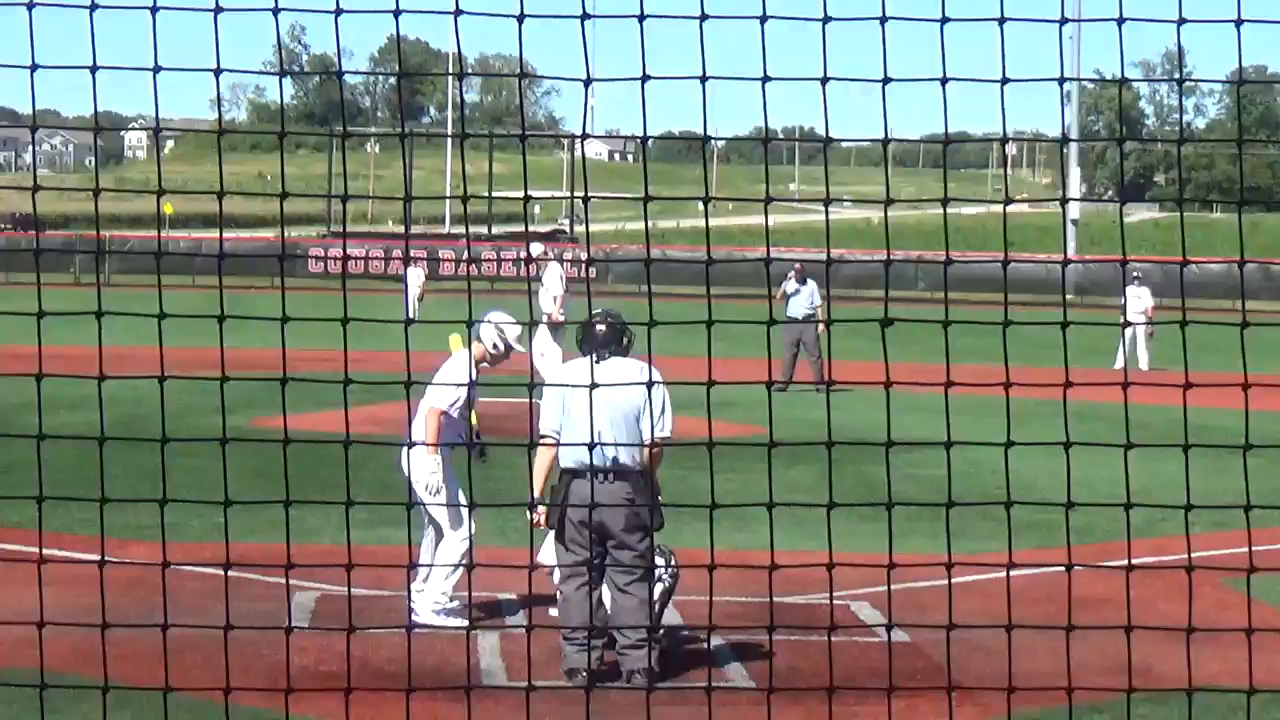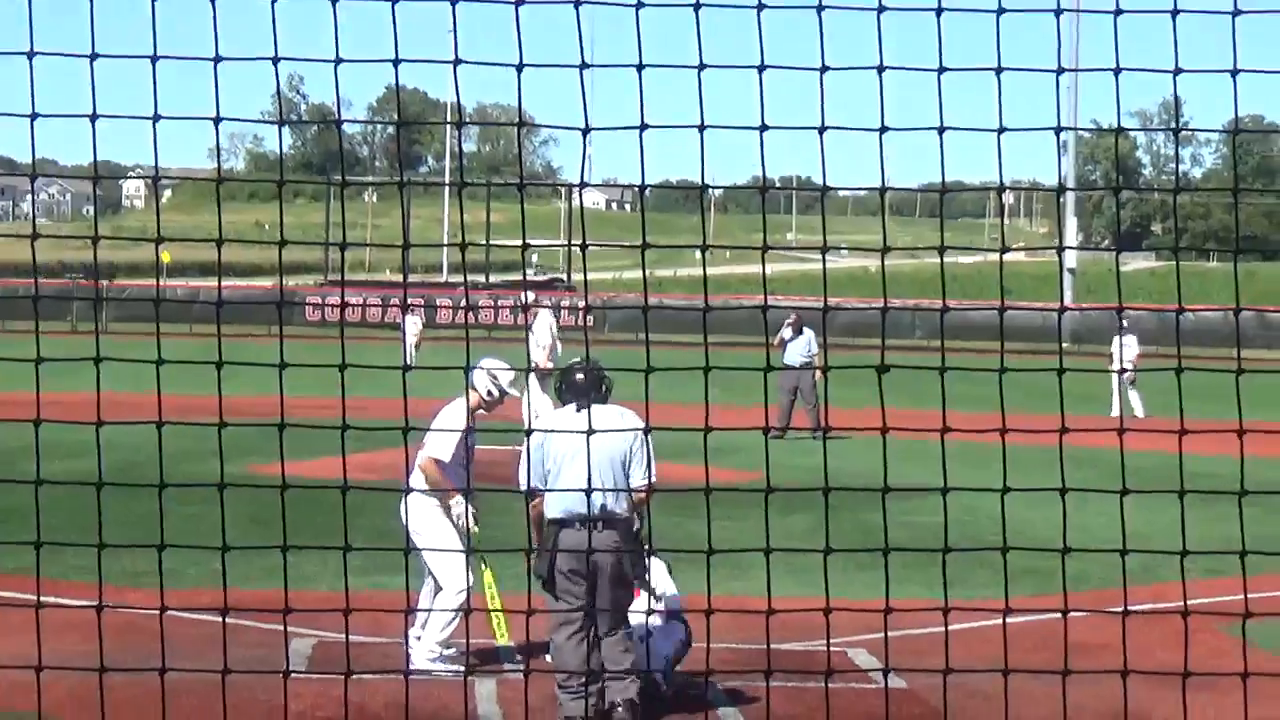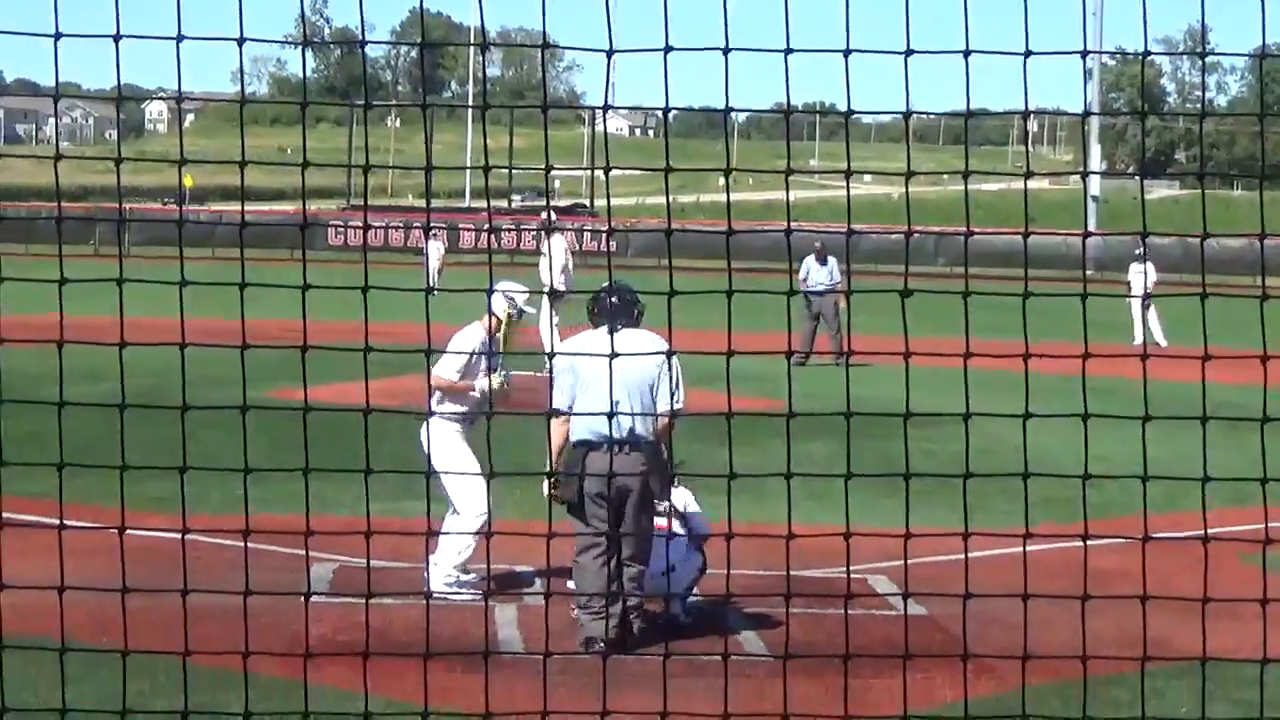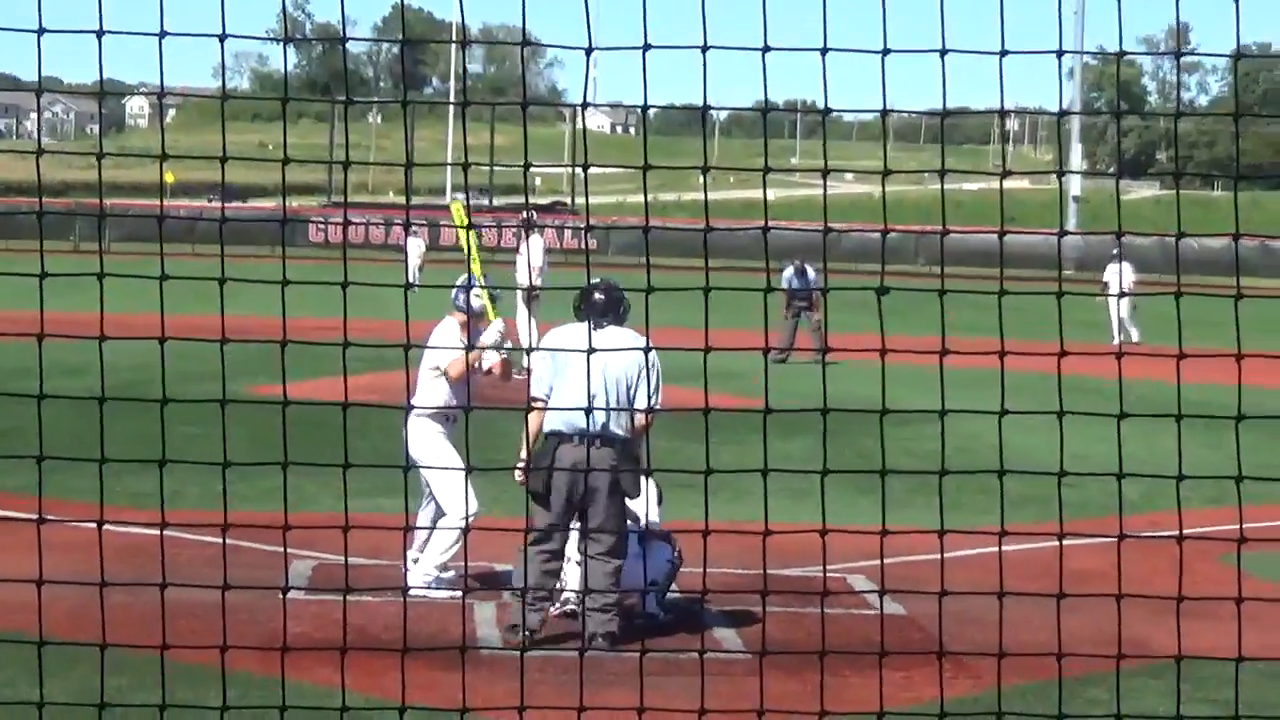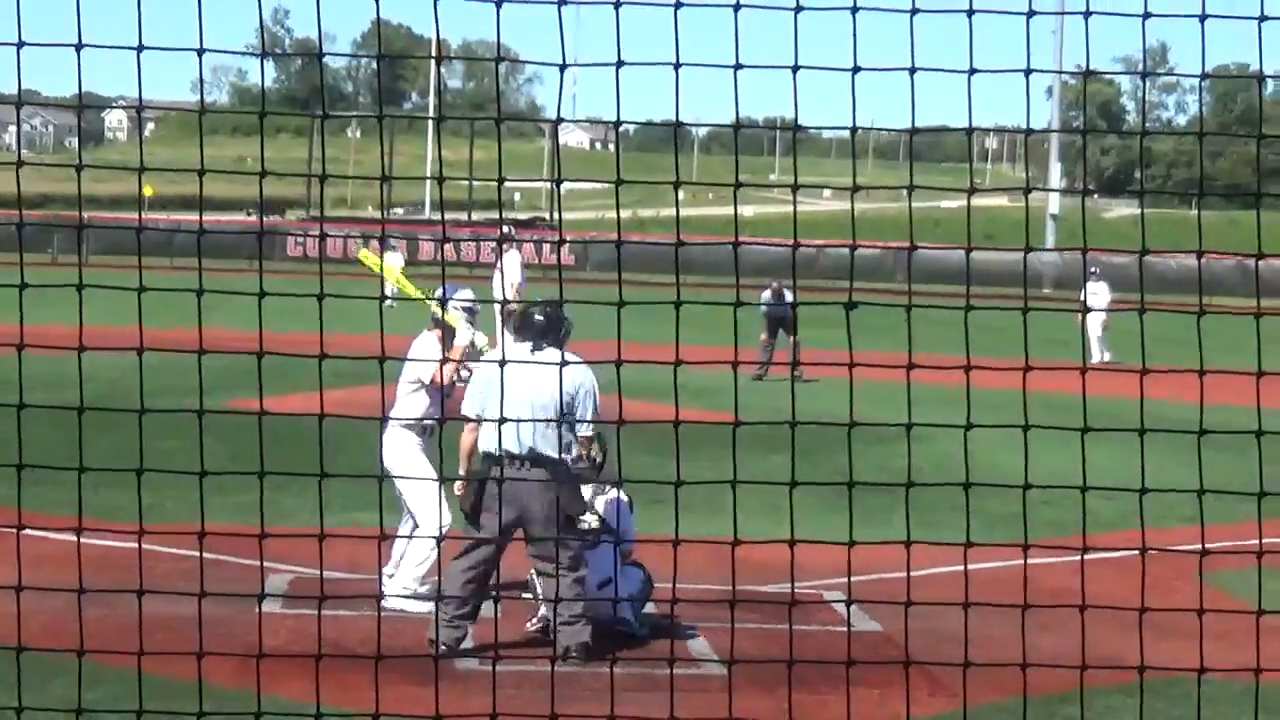
dt=0.4s
person 1, frame 1
left shoulder: (564, 375)
right shoulder: (645, 374)
left elbow: (548, 443)
right elbow: (655, 444)
left wrist: (537, 497)
right wrist: (646, 484)
left hip: (576, 489)
right hip: (626, 489)
left knee: (576, 578)
right knee: (633, 579)
left ankle: (580, 663)
right ankle: (639, 664)
person 1, frame 2
left shoulder: (545, 426)
right shoulder: (629, 422)
left elbow: (534, 497)
right elbow: (641, 492)
left wrist: (539, 542)
left hip: (564, 536)
right hip: (613, 537)
left knee: (569, 624)
right knee: (613, 623)
person 1, frame 3
left shoulder: (574, 347)
right shoulder: (658, 347)
left elbow: (560, 416)
right elbow: (667, 418)
left wrist: (552, 469)
left hip: (590, 459)
right hip: (639, 460)
left knee: (593, 548)
right knee: (632, 550)
left ankle: (598, 632)
right ankle: (626, 629)
person 1, frame 4
left shoulder: (556, 338)
right shoulder: (639, 346)
left elbow: (538, 405)
right elbow: (644, 418)
left wrist: (524, 455)
left hip: (560, 452)
right hip: (610, 456)
left knee: (543, 541)
right knee: (606, 546)
left ankle: (526, 624)
right ankle: (602, 628)
person 1, frame 5
left shoulder: (492, 360)
right shoulder: (578, 370)
left elbow: (471, 426)
right elbow: (586, 444)
left wrist: (464, 473)
right wrist: (574, 470)
left hip: (495, 474)
right hip: (547, 477)
left knee: (473, 559)
right knee: (564, 562)
left ankle: (446, 636)
right ankle: (574, 640)
person 2, frame 1
left shoulder: (465, 363)
right shoulder: (463, 368)
right elbow: (433, 413)
left wrist: (471, 437)
right wrist: (434, 462)
left hip: (422, 453)
right hip: (425, 455)
left knee: (438, 527)
right knee: (460, 529)
left ankle: (421, 594)
right ankle: (430, 606)
person 2, frame 2
left shoulder: (467, 416)
right shoulder: (457, 417)
right elbow: (426, 464)
left wrist: (461, 494)
right wrist: (456, 499)
left hip: (428, 506)
right hip: (425, 507)
left knee: (439, 576)
right knee: (458, 582)
left ankle: (419, 639)
right ankle: (426, 655)
person 2, frame 3
left shoulder: (496, 343)
right shoulder: (471, 338)
left elbow: (496, 390)
right elbow: (436, 379)
left wrist: (497, 383)
right wrist: (480, 385)
left hip: (452, 430)
right hip: (443, 430)
left knee: (463, 502)
right knee: (477, 506)
left ankle: (440, 565)
right ankle: (443, 578)
person 2, frame 4
left shoulder: (474, 335)
right shoulder: (447, 332)
left elbow: (503, 374)
right elbow: (456, 371)
left wrist: (500, 347)
right wrist: (484, 343)
left hip: (434, 429)
right hip: (427, 429)
left knee: (437, 499)
right knee: (463, 508)
left ankle: (417, 562)
right ankle: (423, 577)
person 2, frame 5
left shoulder: (446, 345)
right shoulder: (426, 346)
right elbow: (444, 380)
right wrist: (460, 347)
left hip: (411, 442)
right hip: (404, 442)
left knee: (417, 516)
right knee: (436, 520)
left ankle: (393, 578)
right ankle: (399, 591)
